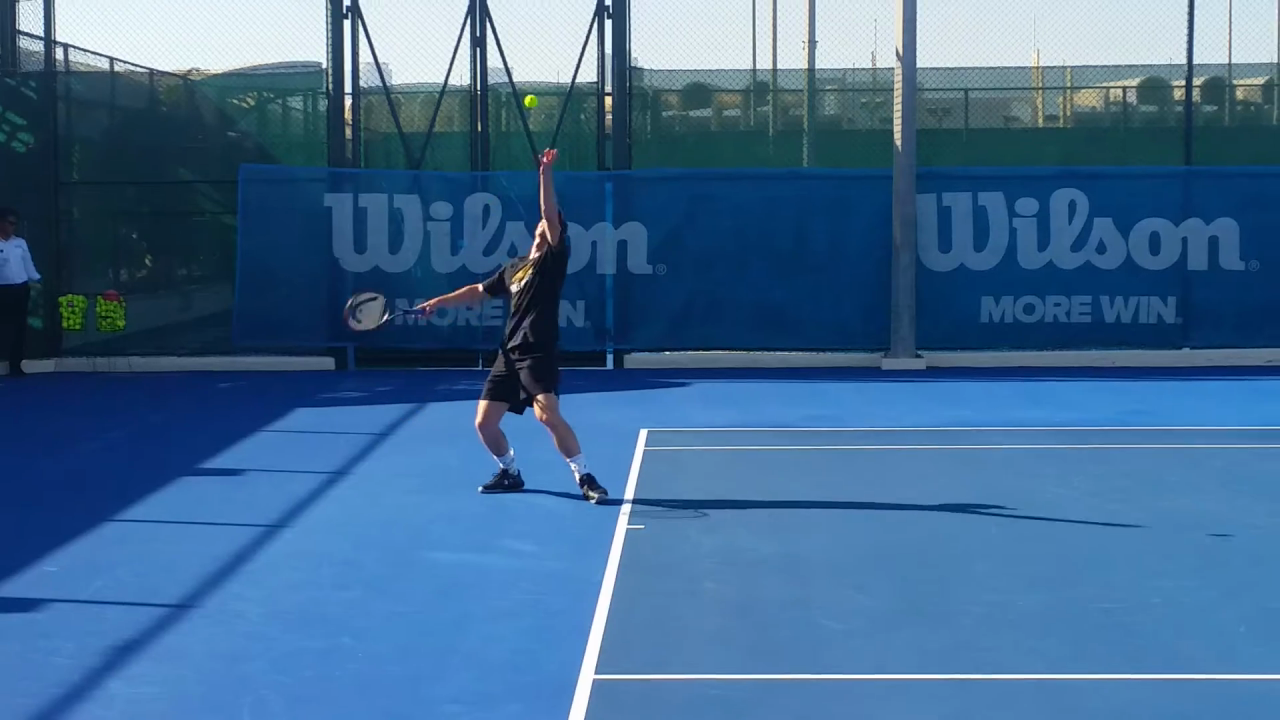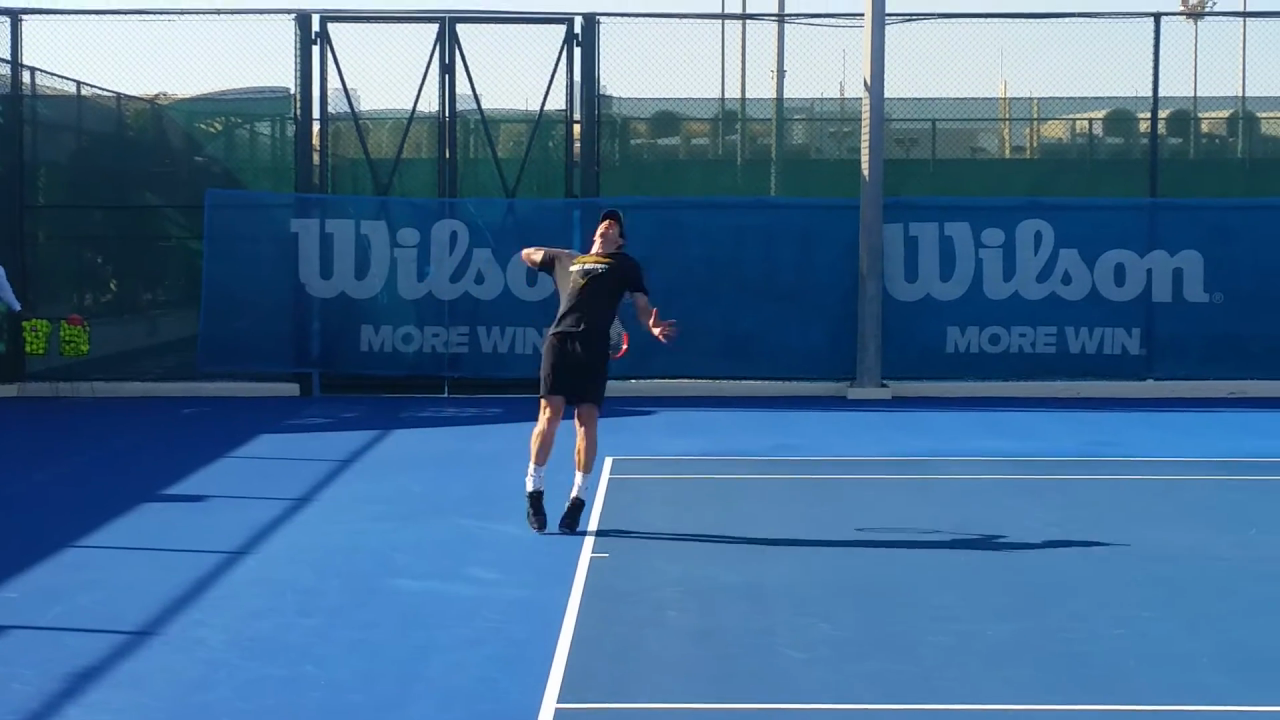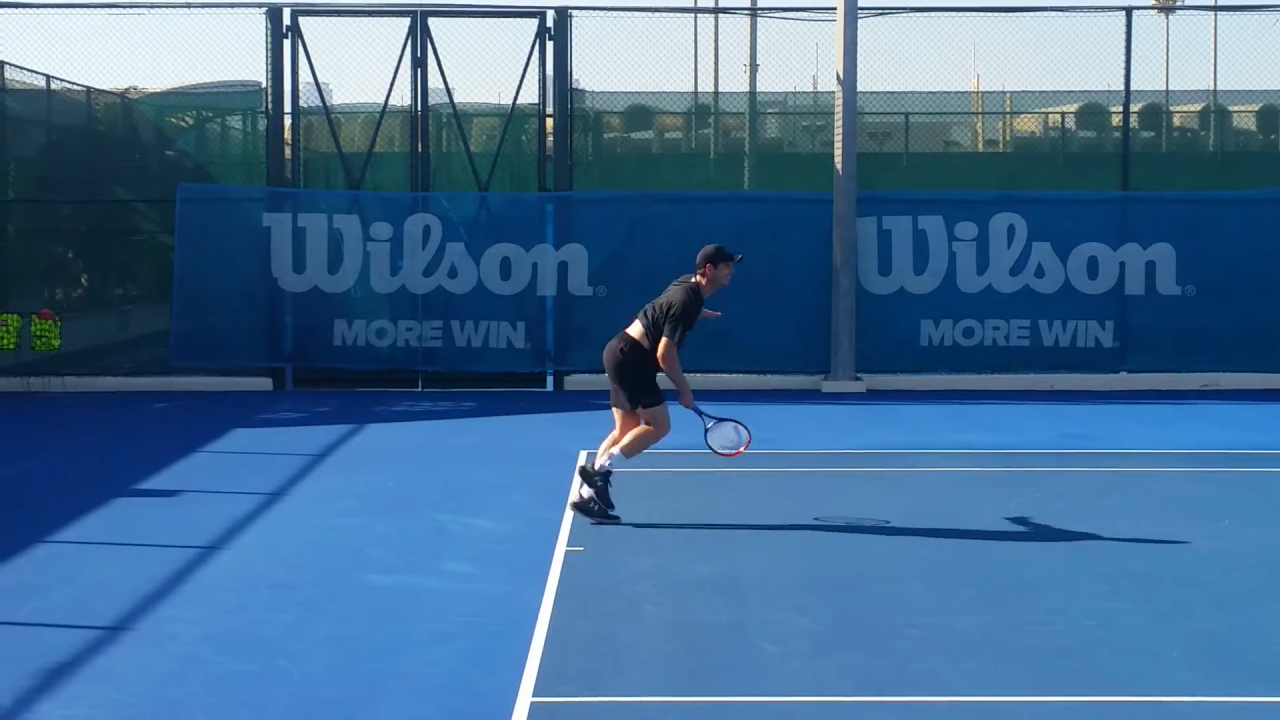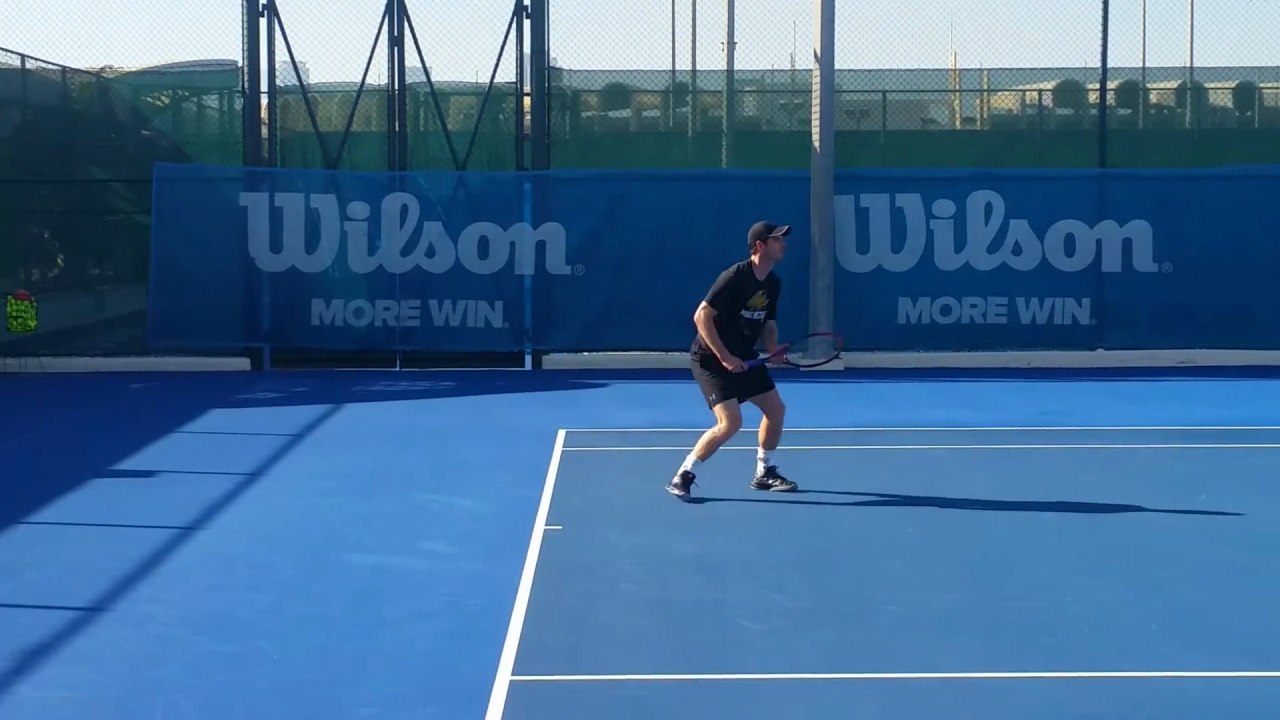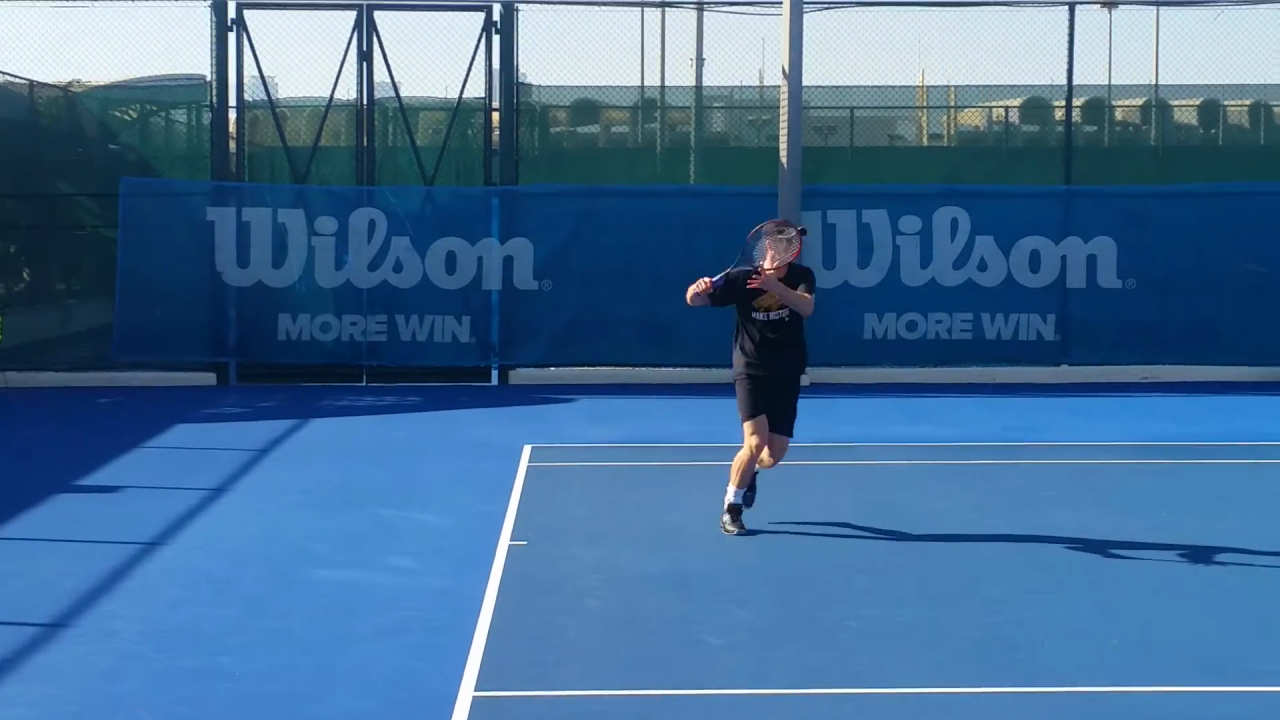
dt=0.7s
person 1, frame 1
left shoulder: (555, 259)
right shoulder: (513, 270)
left elbow: (551, 218)
right elbow: (478, 292)
left wrist: (546, 173)
right wrist: (439, 302)
left hip: (539, 355)
right hip: (510, 356)
left knee: (548, 414)
right knee: (484, 422)
left ankle: (584, 476)
right ankle: (510, 472)
person 1, frame 2
left shoulder: (623, 265)
right shoulder: (566, 259)
left elbow: (643, 306)
right elbow: (528, 256)
left wrist: (654, 326)
right wrist: (539, 255)
left hip: (594, 351)
right hip: (563, 343)
left knee: (588, 425)
right knee: (549, 417)
left ankle: (576, 502)
right ankle: (534, 492)
person 1, frame 3
left shoulder: (688, 285)
right shoulder: (683, 303)
right elbow: (665, 353)
left wrist: (705, 313)
right wrist: (683, 389)
left hip: (623, 353)
right hip: (629, 356)
left knee: (625, 430)
right knee: (658, 425)
left ankle: (588, 495)
right ankle: (599, 469)
person 1, frame 4
left shoulder: (773, 283)
right shoulder: (733, 278)
left elbow: (768, 325)
right elbow: (702, 316)
left wrist: (773, 347)
right wrist: (723, 356)
left hip: (744, 357)
right hip: (711, 359)
left knee: (776, 409)
right knee: (730, 424)
left ankle: (765, 473)
right ankle: (684, 475)
person 1, frame 5
left shoulder: (802, 276)
right shoulder: (741, 279)
left elbow: (807, 306)
right elbow: (694, 299)
left wrist: (775, 287)
right wrist: (698, 288)
left hip: (786, 376)
right hip: (751, 373)
left knee: (775, 454)
right knee: (755, 444)
left ankle: (750, 471)
right ankle: (731, 507)
